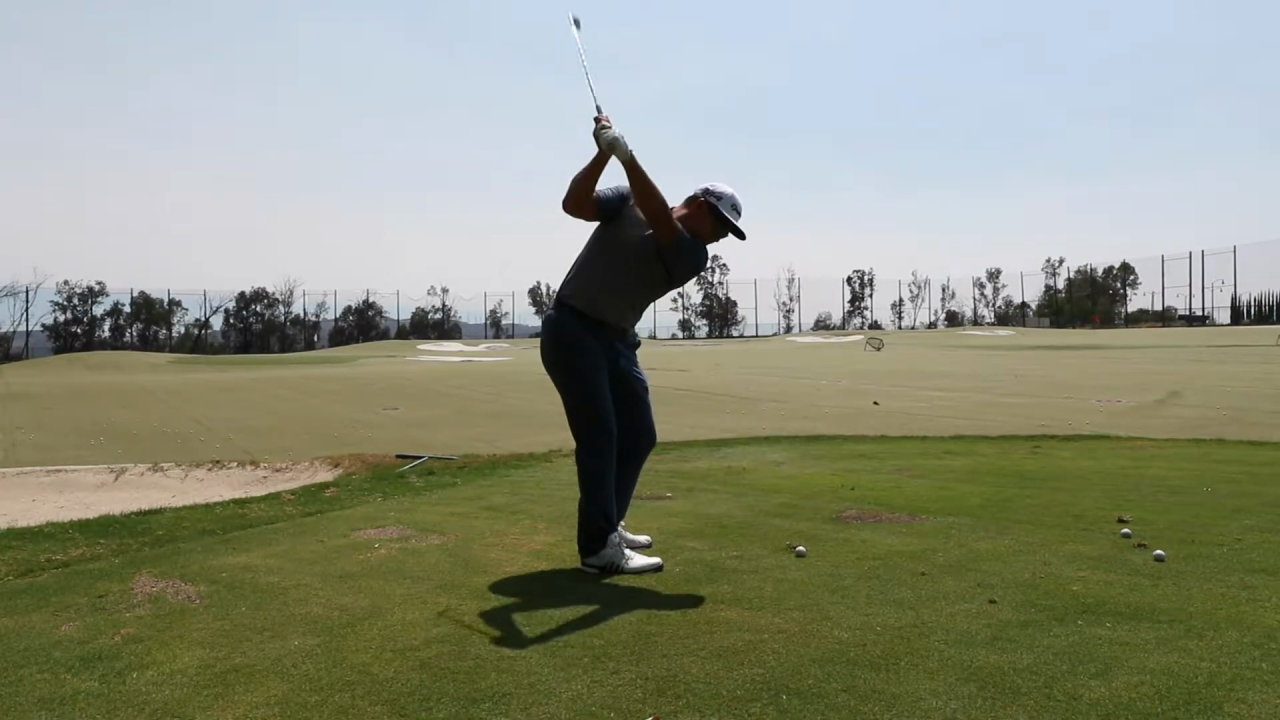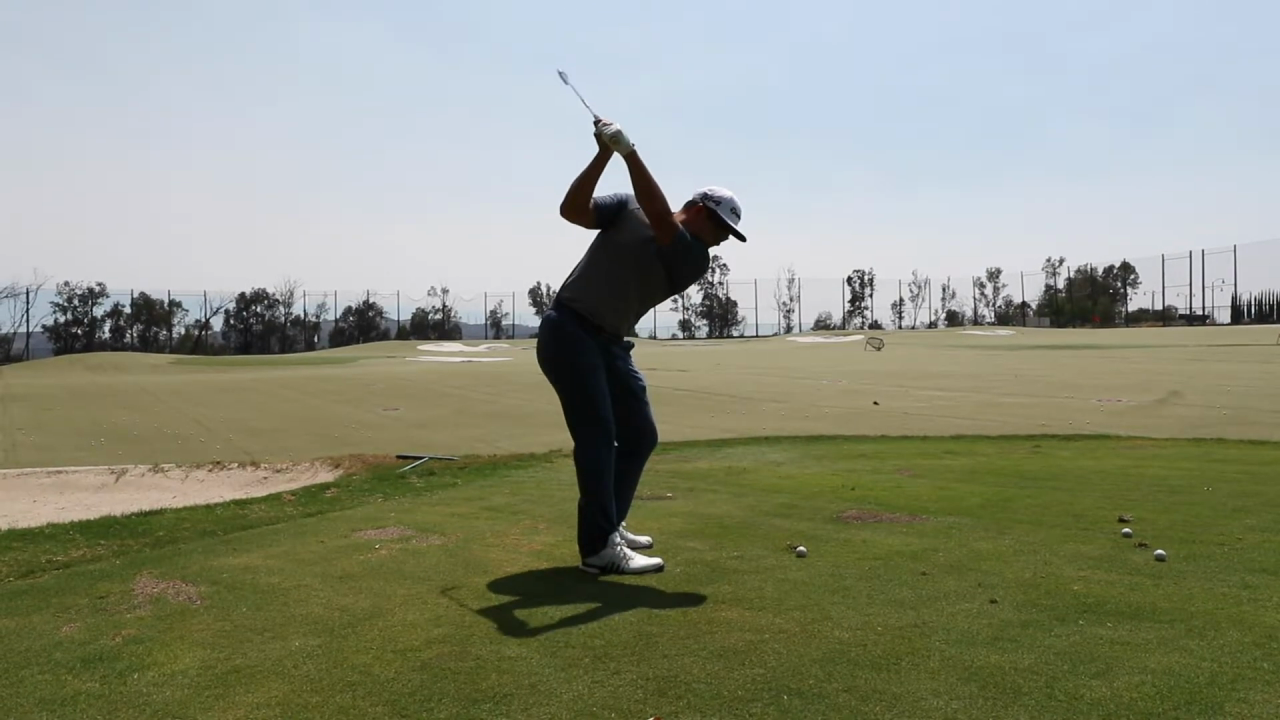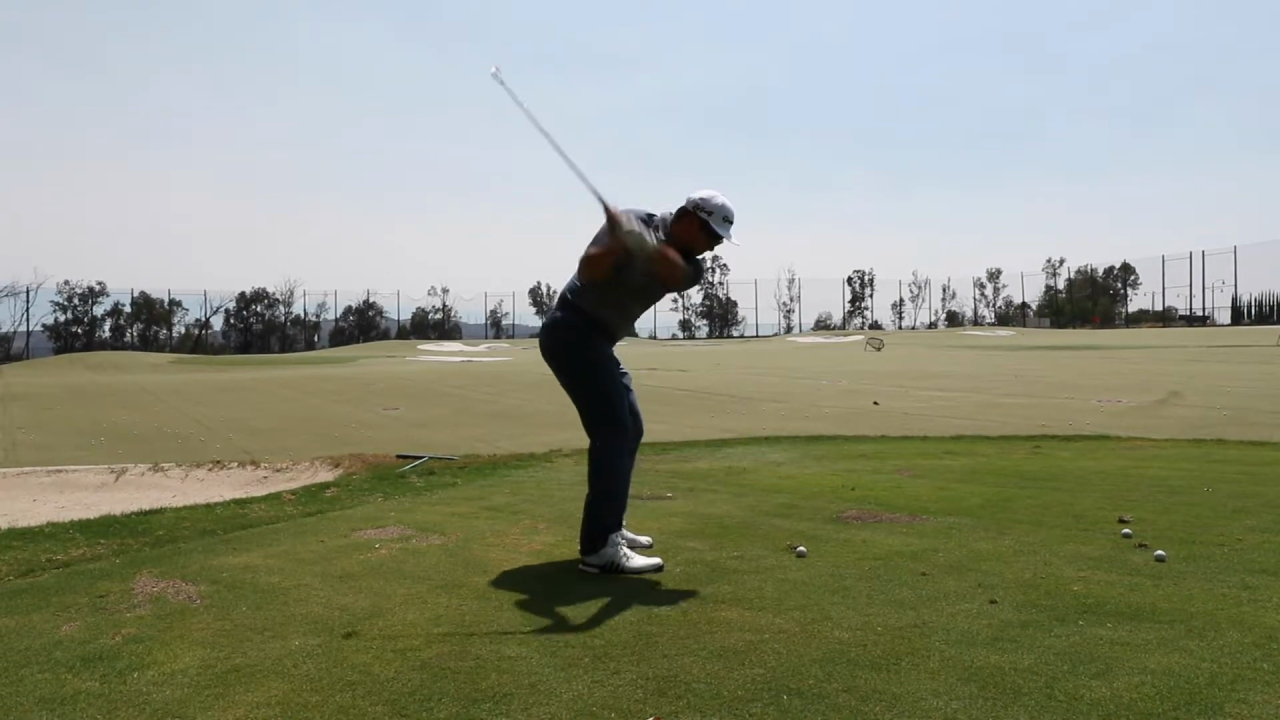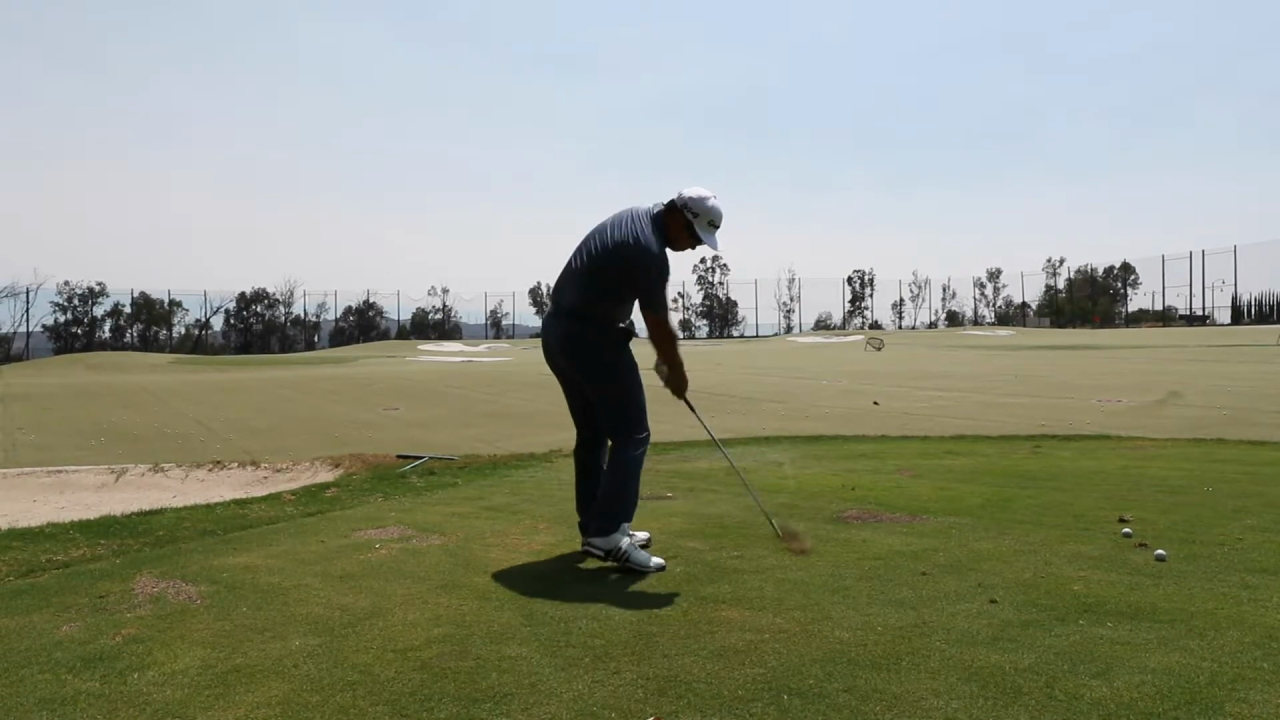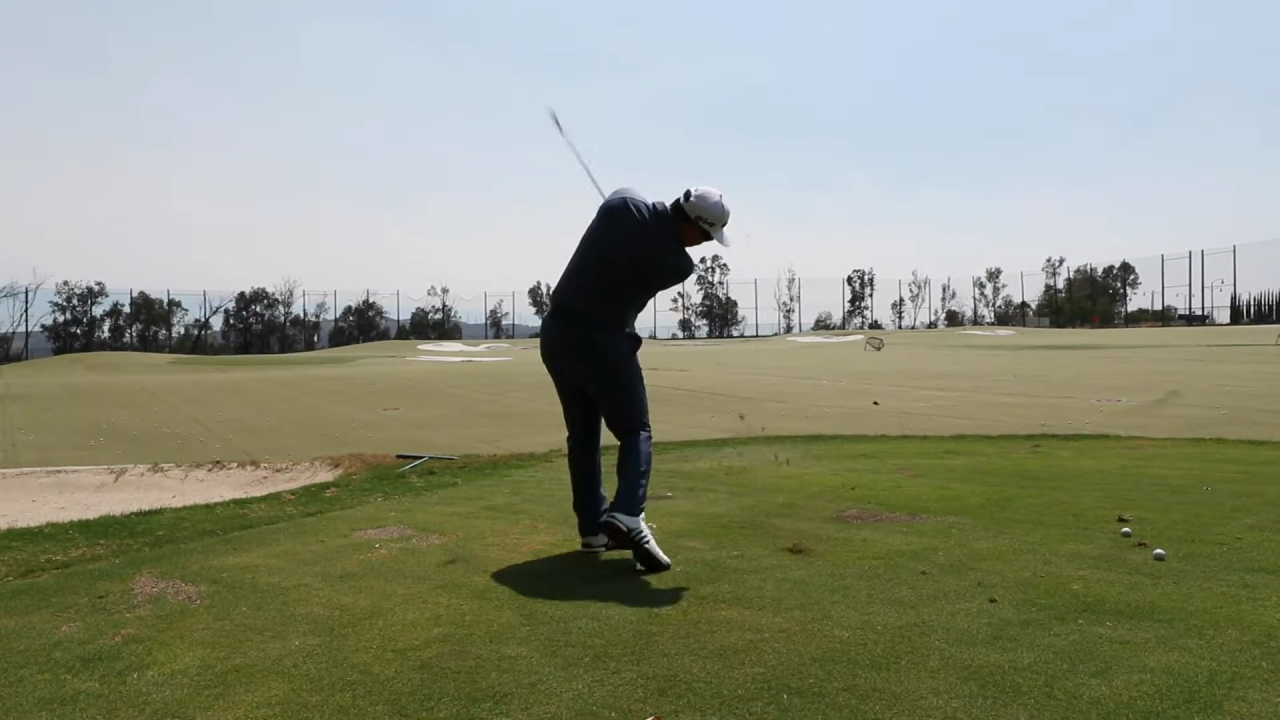
dt=0.5s
person 1, frame 1
left shoulder: (692, 256)
right shoulder: (628, 199)
left elbow: (661, 221)
right elbow: (574, 204)
right wrist: (603, 154)
left hip: (616, 341)
right hip: (571, 329)
left knee: (639, 437)
right knee: (599, 434)
left ankle: (608, 526)
right ankle: (598, 548)
person 1, frame 2
left shoulder: (694, 260)
right shoulder: (628, 207)
left elbow: (661, 219)
right elbow: (571, 209)
right wrist: (604, 154)
left hip: (609, 343)
right hip: (567, 330)
left knee: (640, 437)
right knee: (597, 434)
left ankle: (609, 526)
right ankle: (600, 548)
person 1, frame 3
left shoulder: (690, 265)
right shoulder: (634, 222)
left elbow: (672, 271)
right elbow: (588, 271)
left wrist: (646, 244)
right wrist: (619, 243)
left hip: (596, 339)
right hip: (573, 333)
left knee: (628, 431)
right knee: (614, 433)
left ankle: (607, 529)
right ankle: (600, 547)
person 1, frame 4
left shoulder: (641, 215)
right shoulder: (649, 252)
left elbow: (649, 303)
right elbow: (660, 323)
left wrist: (664, 358)
right wrist: (677, 373)
left hip: (557, 330)
right hip: (593, 337)
left knee: (593, 431)
right knee: (630, 433)
left ankle: (595, 525)
right ankle: (609, 532)
person 1, frame 5
left shoulder: (622, 202)
right shoulder: (678, 263)
left hip: (556, 332)
right hip: (603, 343)
left knee: (583, 432)
right knee: (635, 432)
left ankle: (594, 525)
right ankle: (628, 516)
